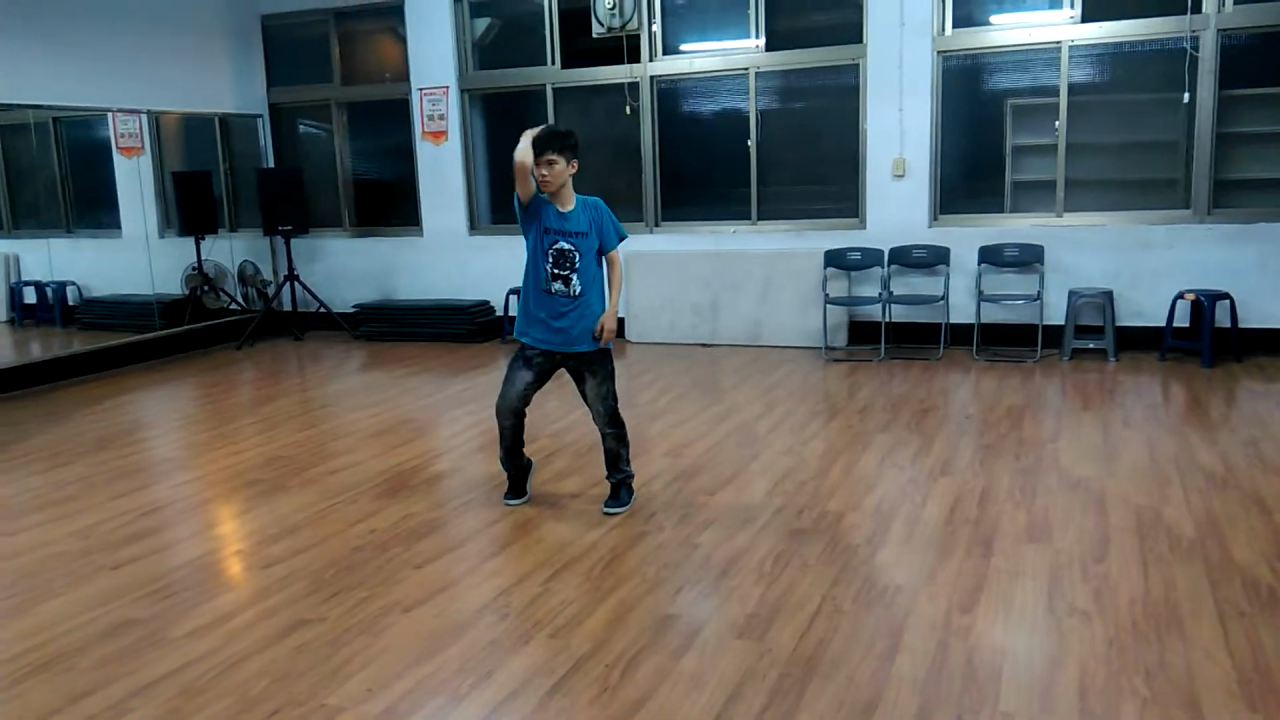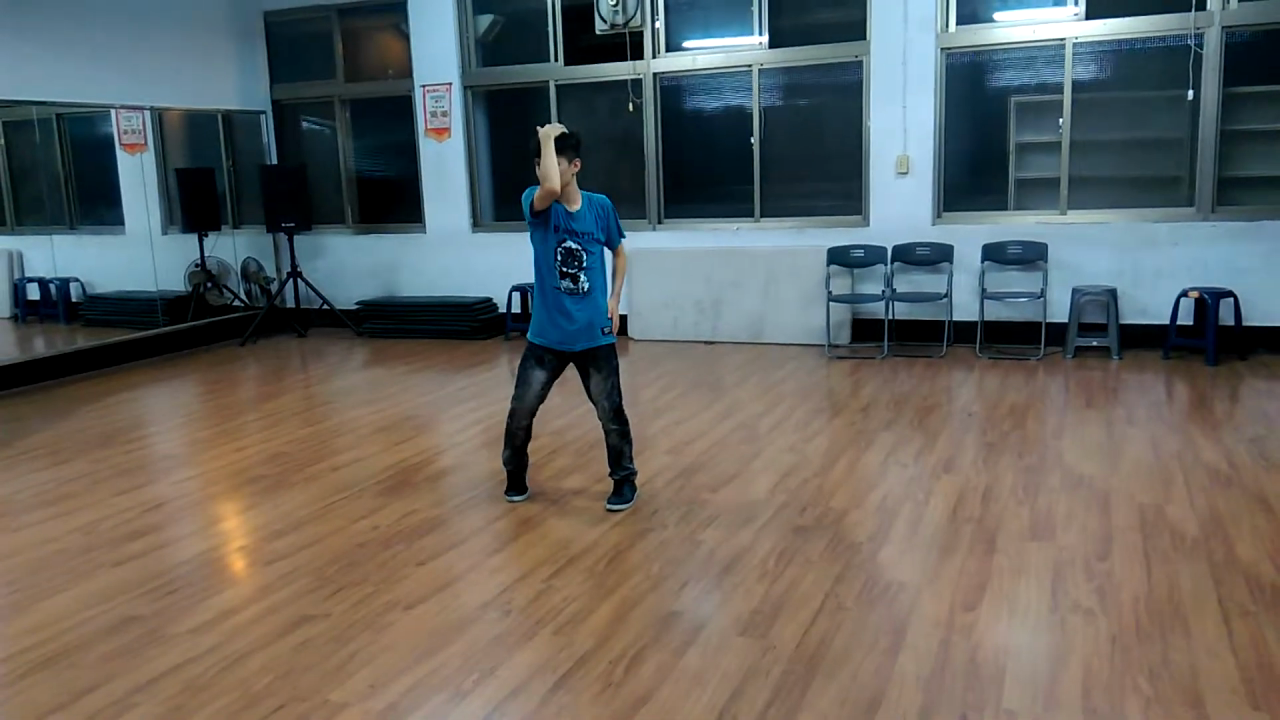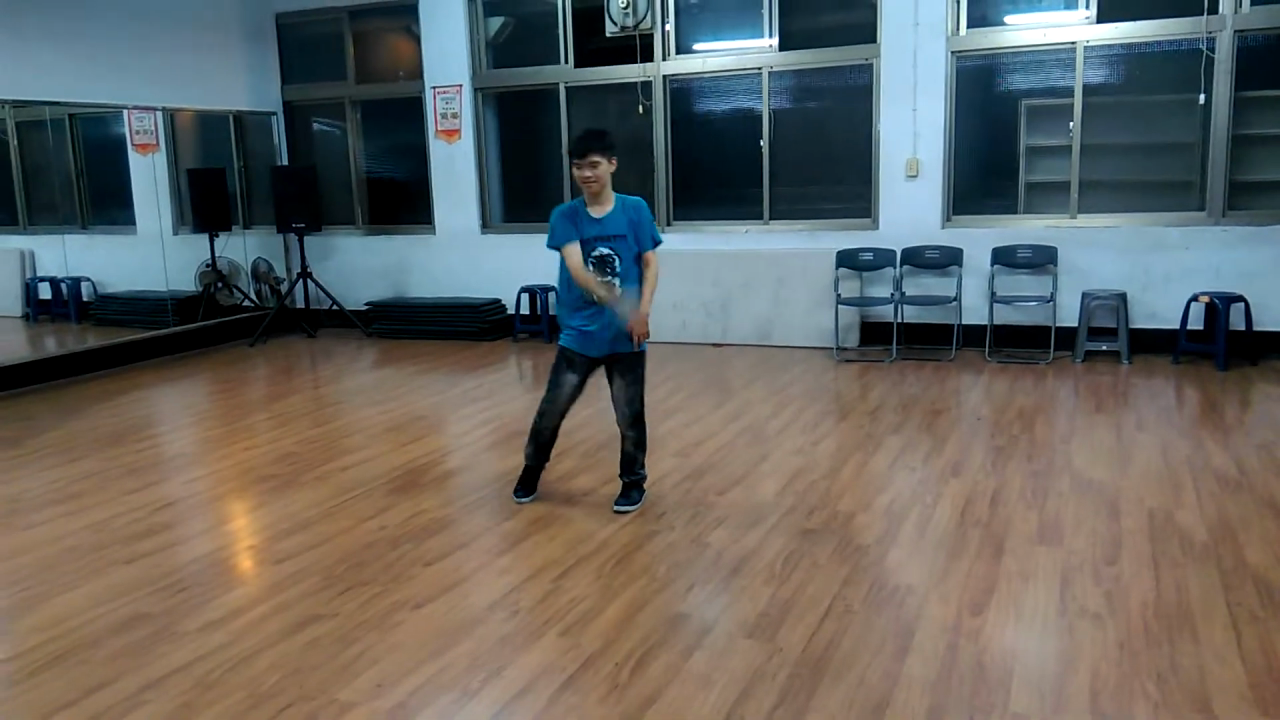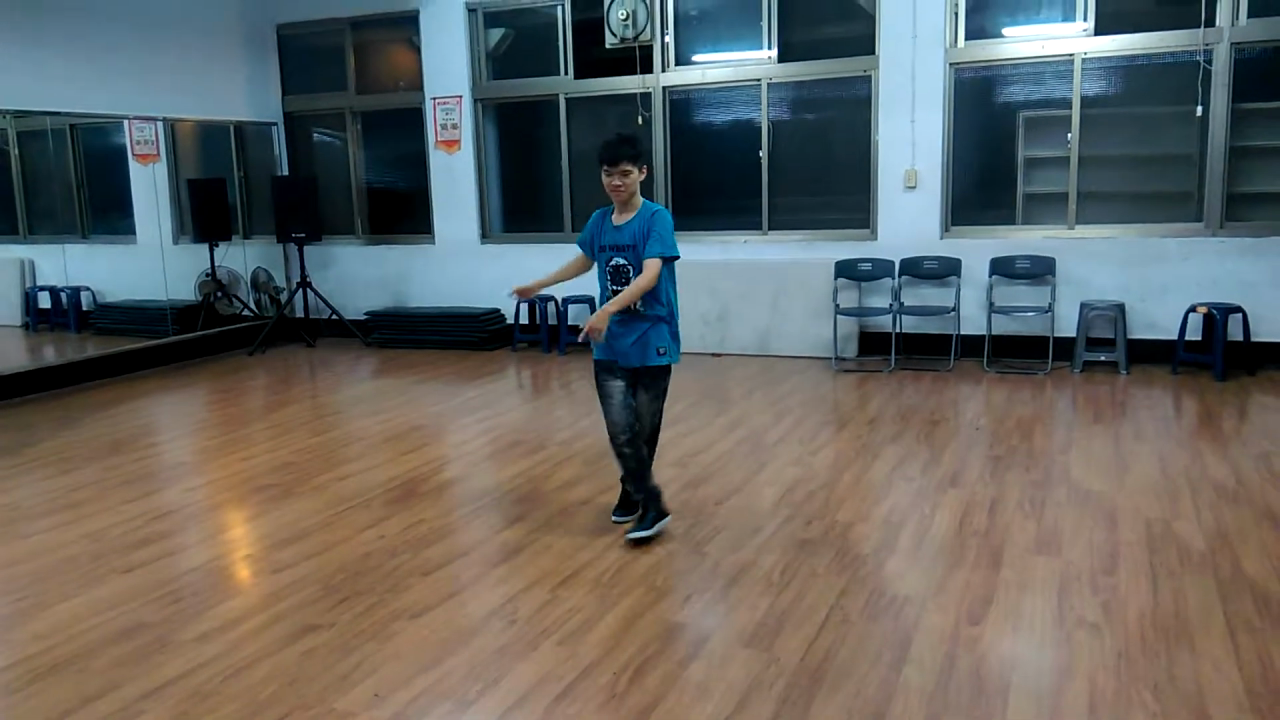
dt=0.5s
person 1, frame 1
left shoulder: (595, 210)
right shoulder: (532, 207)
left elbow: (614, 261)
right elbow: (521, 165)
left wrist: (611, 311)
right wrist: (529, 136)
left hip: (587, 336)
right hip: (538, 335)
left knee: (605, 413)
right knee: (508, 406)
left ankle: (621, 482)
right ankle: (517, 472)
person 1, frame 2
left shoulder: (600, 207)
right shoulder: (535, 203)
left elbow: (619, 253)
right elbow: (551, 189)
left wrist: (615, 298)
right wrist: (546, 139)
left hip: (594, 332)
right hip: (547, 333)
left knee: (610, 410)
right knee: (521, 409)
left ankle: (624, 479)
right ankle: (515, 472)
person 1, frame 3
left shoulder: (634, 209)
right shoulder: (564, 216)
left elbow: (650, 265)
right elbow: (576, 270)
left wrist: (642, 311)
right wrist: (614, 299)
left hip: (624, 335)
right hip: (579, 334)
left knee: (629, 416)
right knee: (550, 411)
left ankle: (633, 481)
right ankle: (531, 470)
person 1, frame 4
left shoulder: (656, 218)
right shoulder: (598, 221)
left elbow: (649, 276)
right elbow: (583, 261)
left wrist: (605, 311)
right wrist: (537, 285)
left hip: (651, 344)
right hip: (609, 347)
left knee: (645, 430)
right knee: (620, 430)
left ankle: (630, 491)
right ankle: (651, 505)
